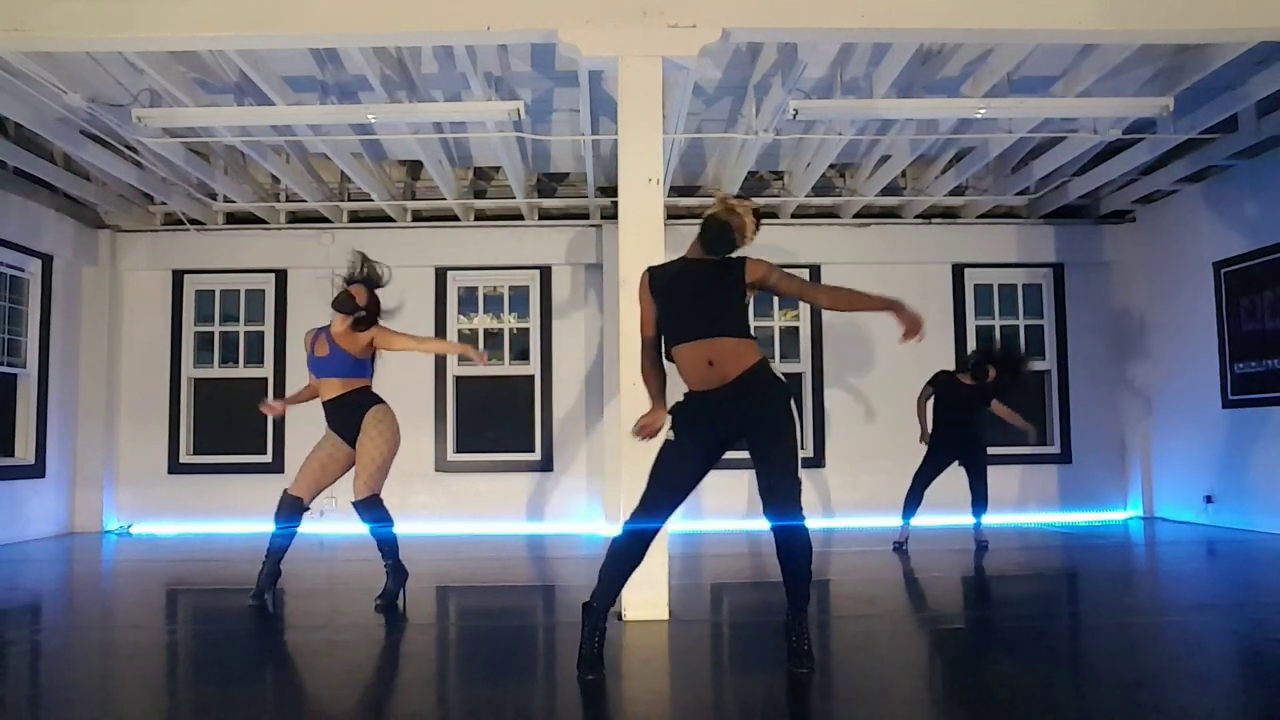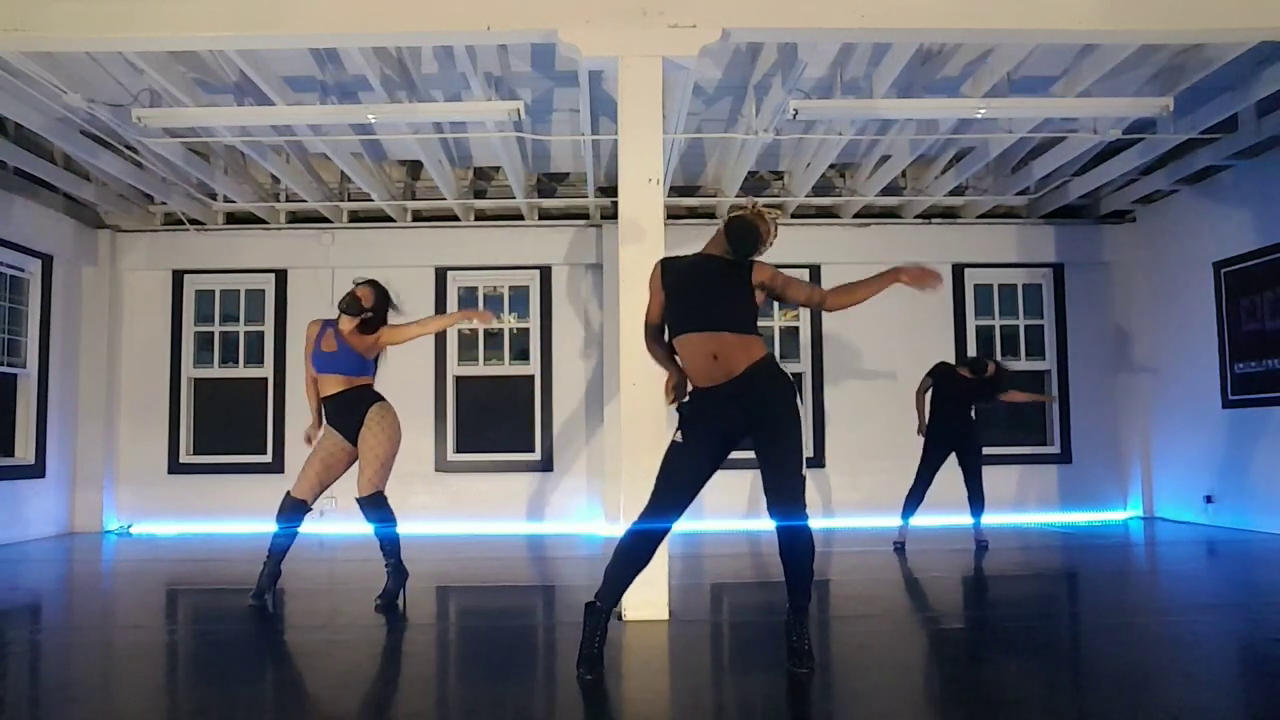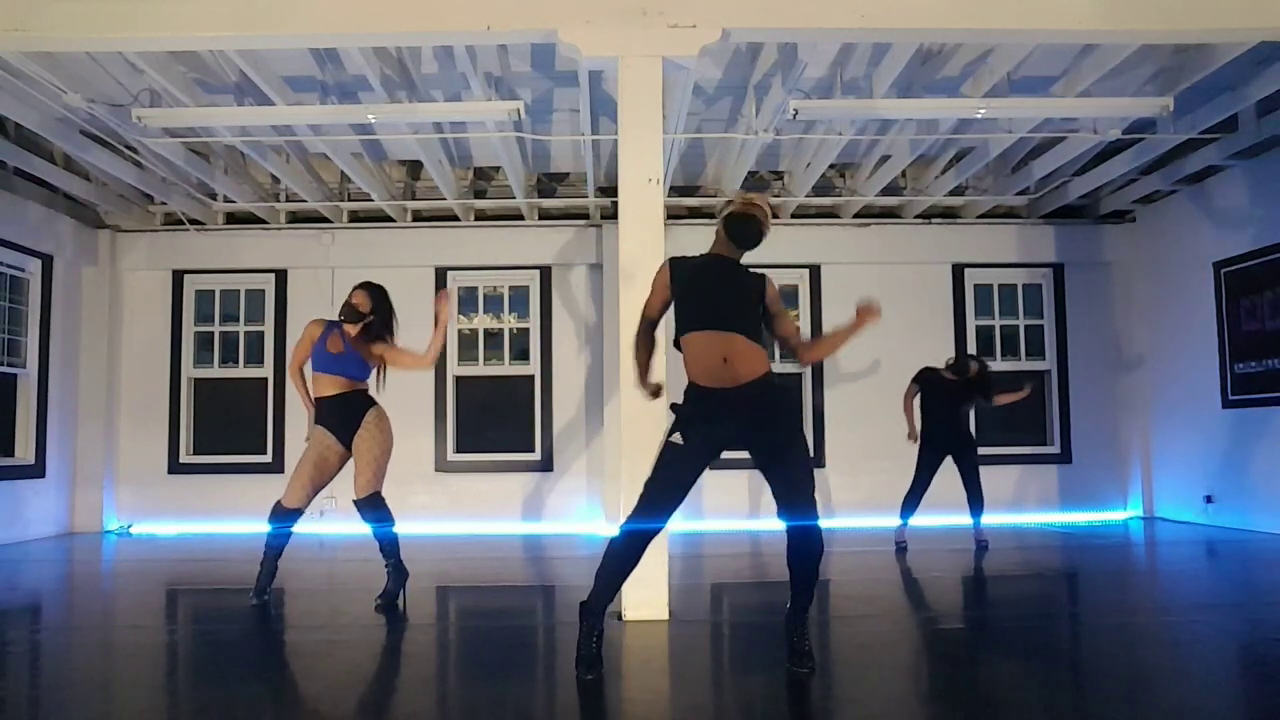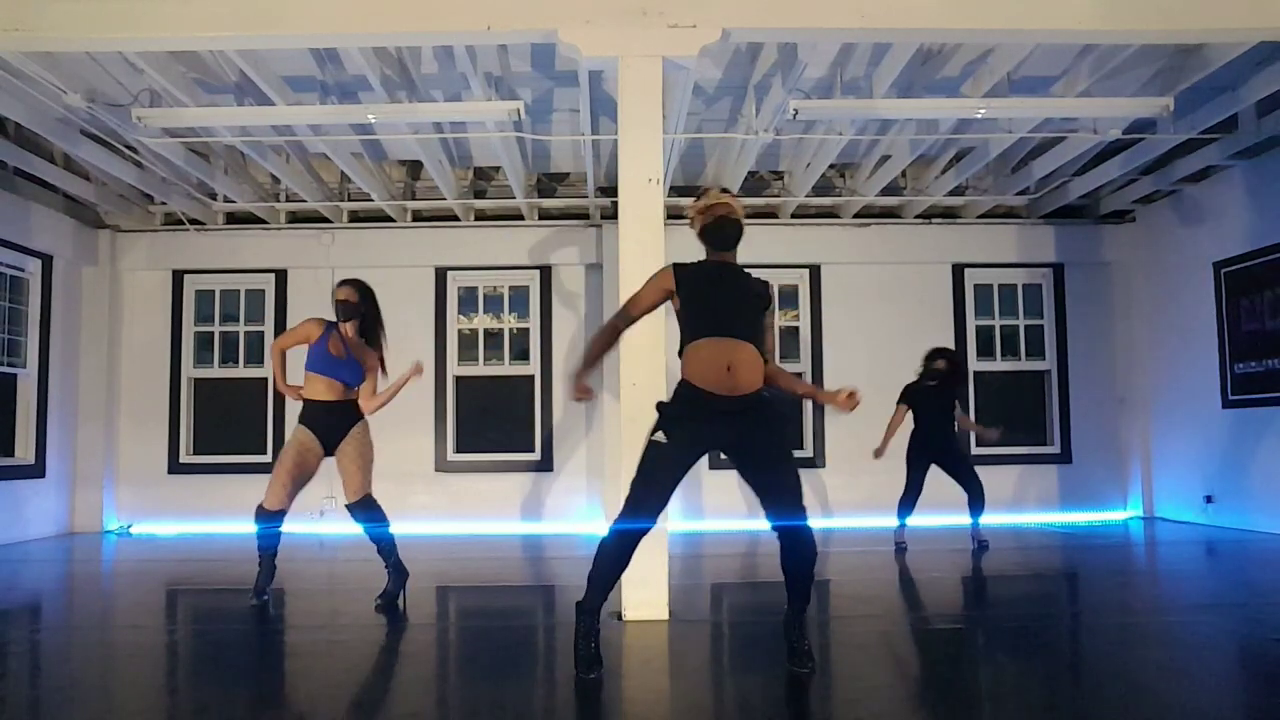
dt=0.2s
person 1, frame 1
left shoulder: (744, 271)
right shoulder: (655, 279)
left elbow: (822, 295)
right elbow: (651, 352)
left wrist: (893, 306)
right wrist: (657, 406)
left hip: (760, 395)
right hip: (701, 409)
left knee: (784, 513)
right knee: (648, 514)
left ankle: (797, 623)
right ankle: (596, 614)
person 1, frame 2
left shoulder: (754, 273)
right shoulder: (668, 271)
left elbow: (830, 300)
right elbow: (653, 334)
left wrist: (893, 276)
right wrist: (676, 371)
left hip: (768, 394)
right hip: (709, 405)
left knee: (790, 515)
right knee: (658, 515)
left ankle: (798, 624)
right ankle: (599, 615)
person 1, frame 3
left shoulder: (761, 285)
right shoulder: (676, 271)
left elbow: (803, 352)
right elbow: (648, 327)
left wrist: (856, 326)
right wrist: (644, 377)
left hip: (766, 404)
right hip: (702, 409)
left knee: (803, 519)
right knee: (647, 518)
left ankle: (797, 625)
right ankle: (592, 615)
person 1, frame 4
left shoulder: (760, 291)
right shoulder: (677, 277)
right elbow: (621, 321)
left wrist: (823, 396)
right wrist: (583, 372)
left hip: (754, 415)
right hip: (691, 411)
left knee: (793, 524)
right knee: (635, 518)
left ankle: (797, 626)
right ankle: (588, 618)
person 2, frame 1
left shoulder: (368, 335)
right shoulder: (313, 337)
left elbow: (417, 342)
left wrist: (462, 348)
right wrist: (286, 402)
left hip: (372, 418)
right hip: (339, 431)
left knee: (365, 496)
right knee: (295, 495)
left ankle: (394, 572)
right ankle: (268, 572)
person 2, frame 2
left shoulder: (376, 338)
right shoulder: (317, 330)
left elbow: (427, 325)
right elbow: (312, 378)
left wrist: (467, 314)
right wrist: (315, 419)
left hip: (373, 415)
right hip: (337, 427)
left knee: (369, 494)
right knee: (299, 495)
left ankle: (396, 572)
right ankle: (269, 572)
person 2, frame 3
left shoulder: (377, 347)
right shoulder: (319, 329)
left elbow: (426, 361)
right elbow: (295, 366)
left wrist: (442, 317)
right wrist: (311, 409)
left hip: (367, 418)
right hip: (328, 427)
left knee: (367, 496)
right knee: (291, 501)
left ankle: (396, 573)
right ankle: (266, 573)
person 2, frame 4
left shoulder: (370, 351)
right shoulder: (318, 328)
left elbow: (368, 404)
right elbow: (278, 346)
left wrist: (405, 379)
right wrist: (281, 384)
left hip: (351, 427)
right hip: (311, 426)
left knee: (359, 499)
right knee: (273, 502)
left ankle: (396, 572)
right ankle: (265, 573)
person 3, frame 1
left shoulder: (981, 392)
right shoulder: (943, 378)
left elbow: (1004, 411)
right elbow: (922, 399)
left wrist: (1027, 428)
right wrist: (924, 430)
left hip: (972, 444)
right hip: (942, 443)
left knee: (979, 488)
right knee: (918, 484)
left ankle: (978, 528)
right ankle: (905, 528)
person 3, frame 2
left shoulder: (980, 386)
right shoulder: (942, 370)
left elbow: (1009, 395)
right elbow: (920, 391)
left wrist: (1040, 397)
right wrist: (921, 421)
left hip: (967, 438)
right hip: (937, 436)
left knee: (974, 485)
right knee: (921, 482)
left ankle: (977, 528)
right ankle: (904, 526)
person 3, frame 3
left shoulder: (965, 387)
right shoulder: (928, 375)
left elbow: (992, 399)
right elbow: (909, 396)
left wrist: (1022, 393)
right wrist: (912, 426)
left hip: (961, 440)
right hip: (932, 440)
left knee: (973, 487)
right knee: (919, 486)
left ankle: (977, 528)
right ankle: (902, 527)
person 3, frame 4
left shoulder: (949, 390)
right shoulder: (913, 390)
left elbow: (959, 417)
right elbow: (898, 417)
left wrist: (981, 431)
right wrist: (884, 444)
left hip: (949, 447)
right hip: (921, 448)
left knee: (975, 487)
right knee: (913, 490)
left ankle: (976, 528)
right ankle: (901, 529)
